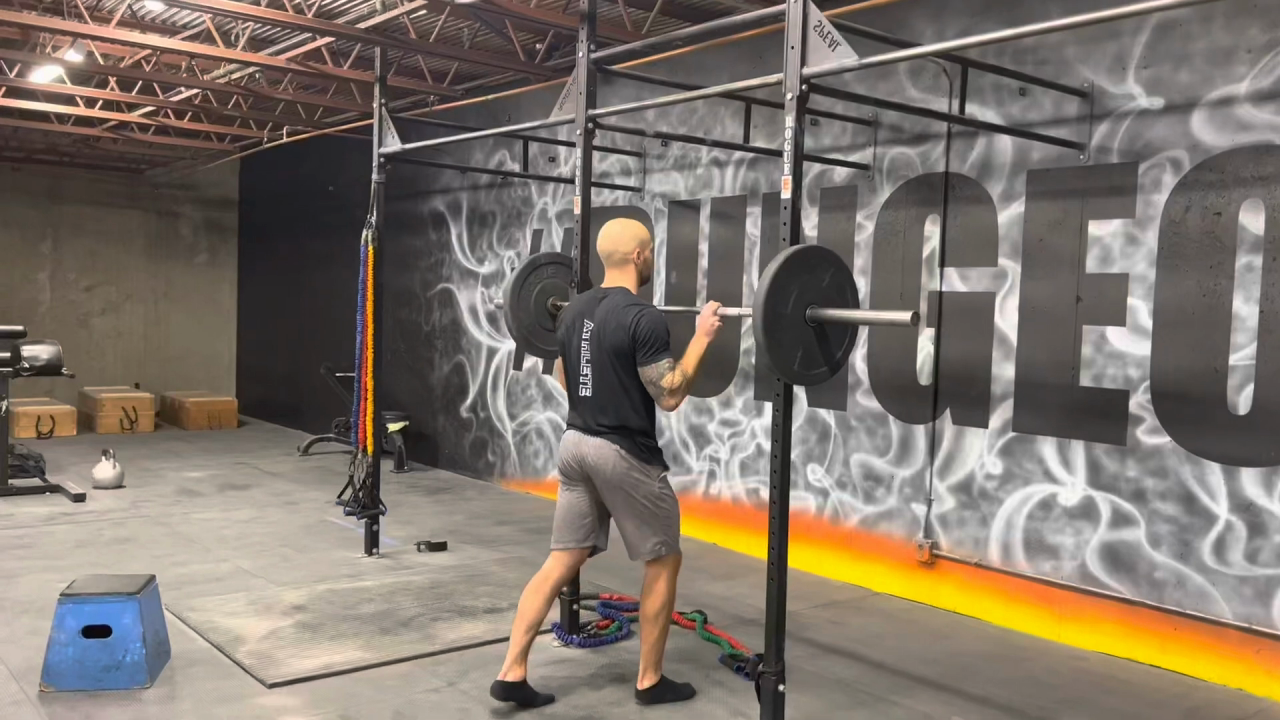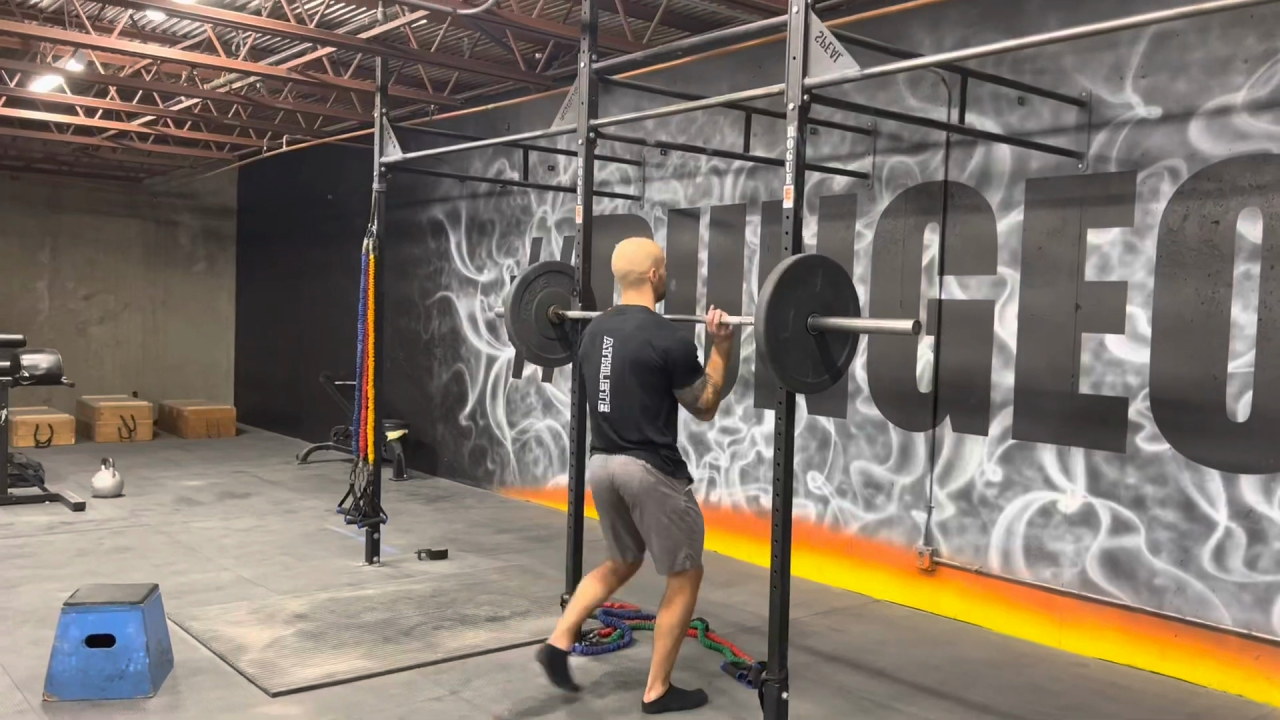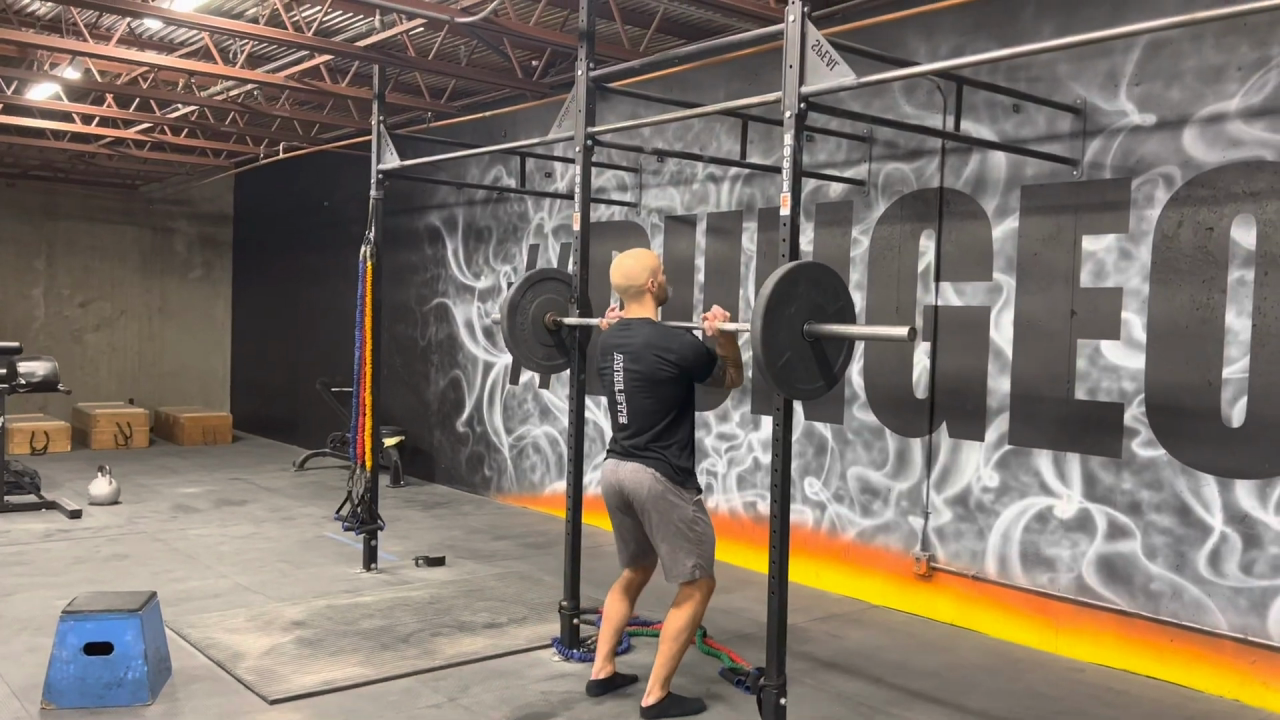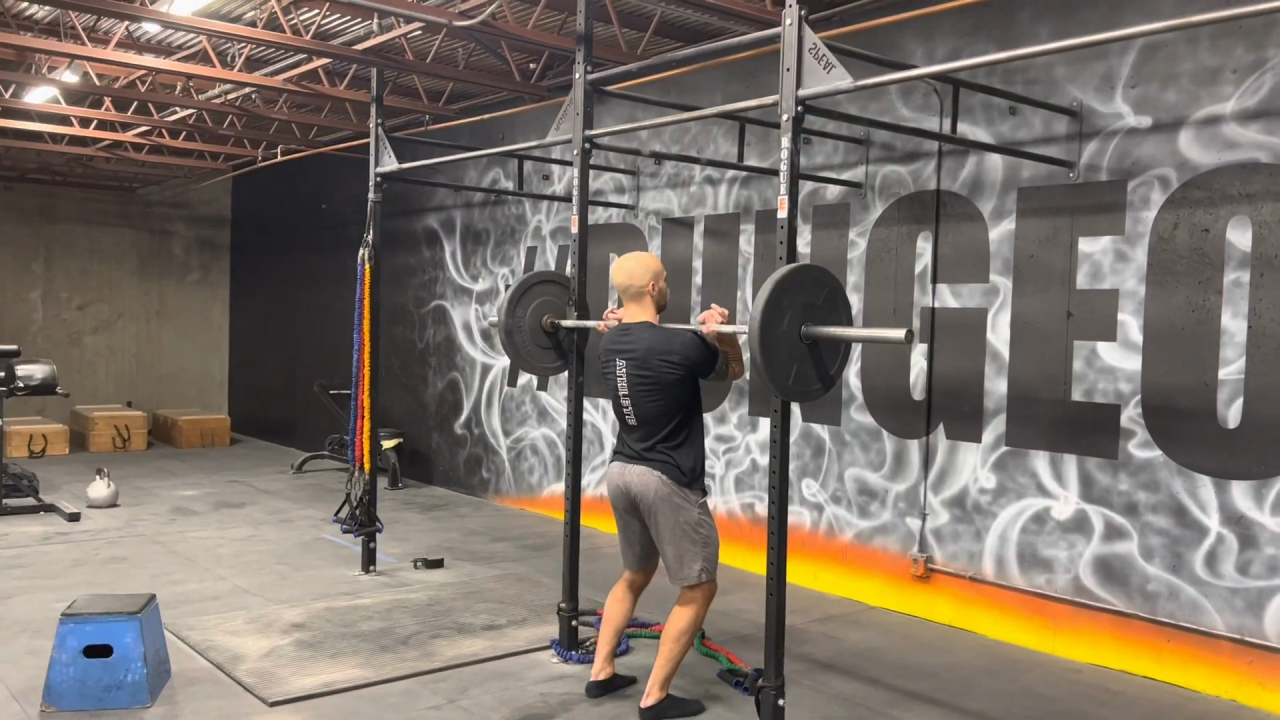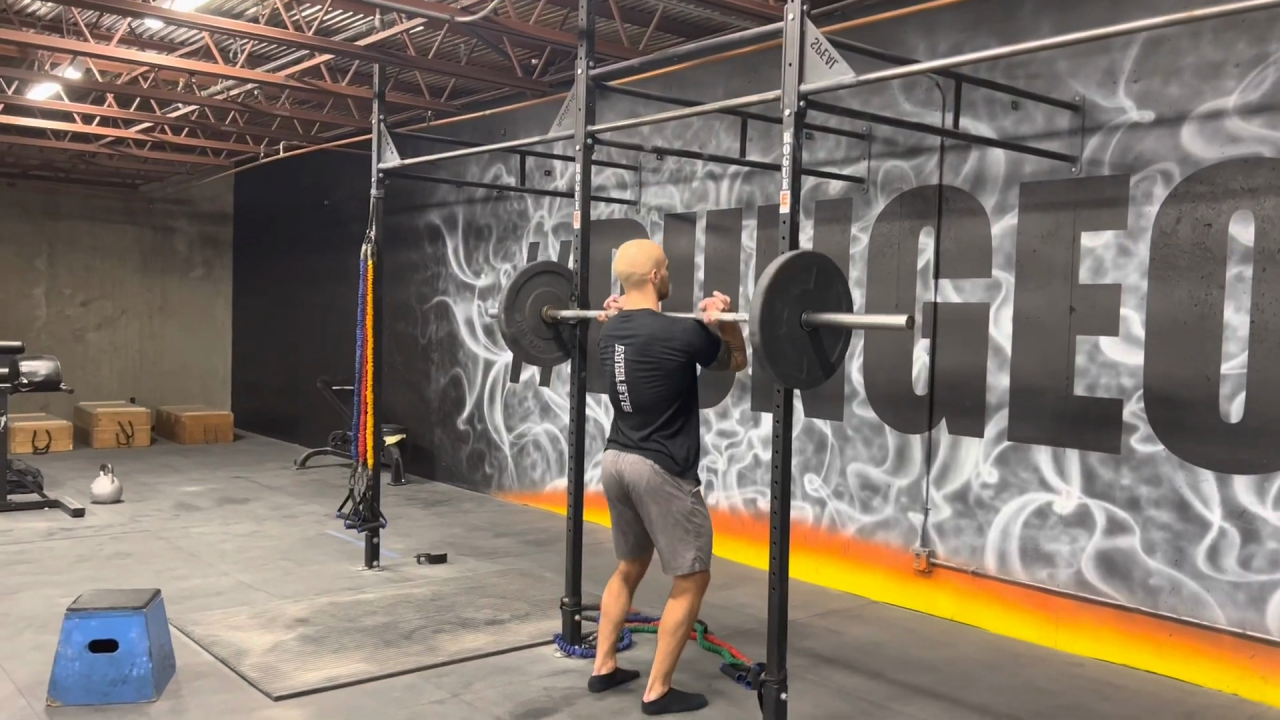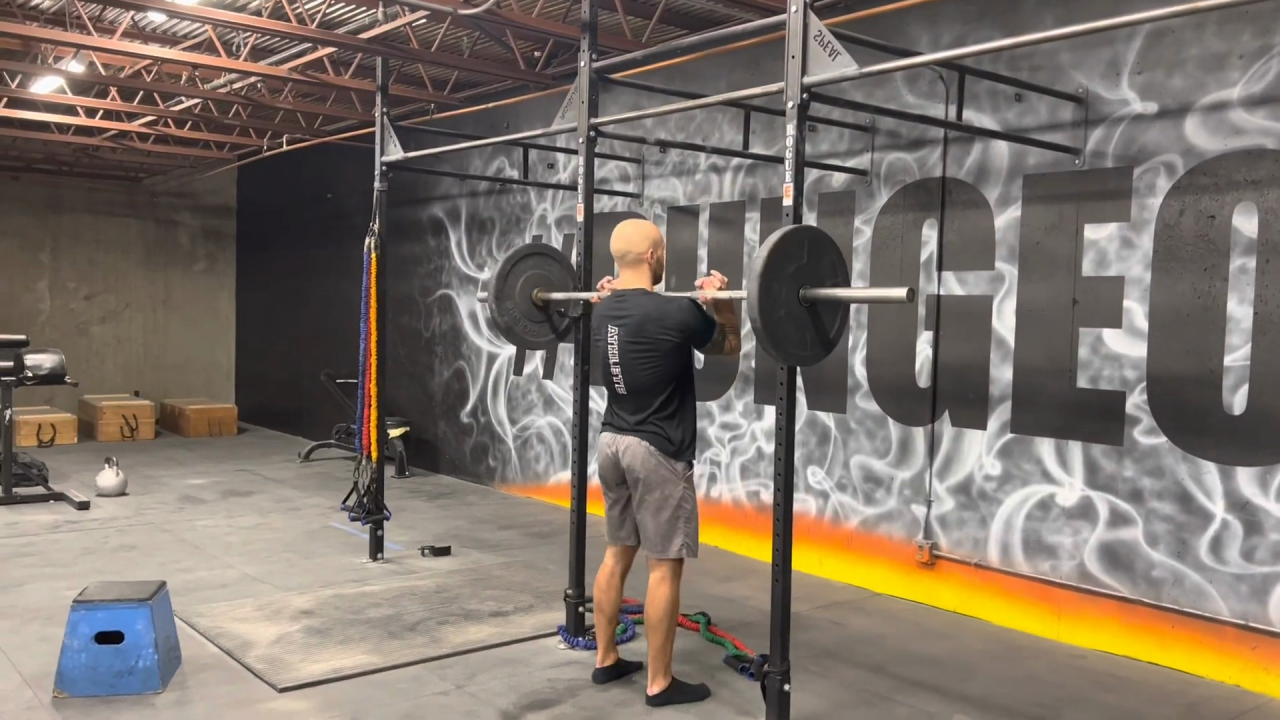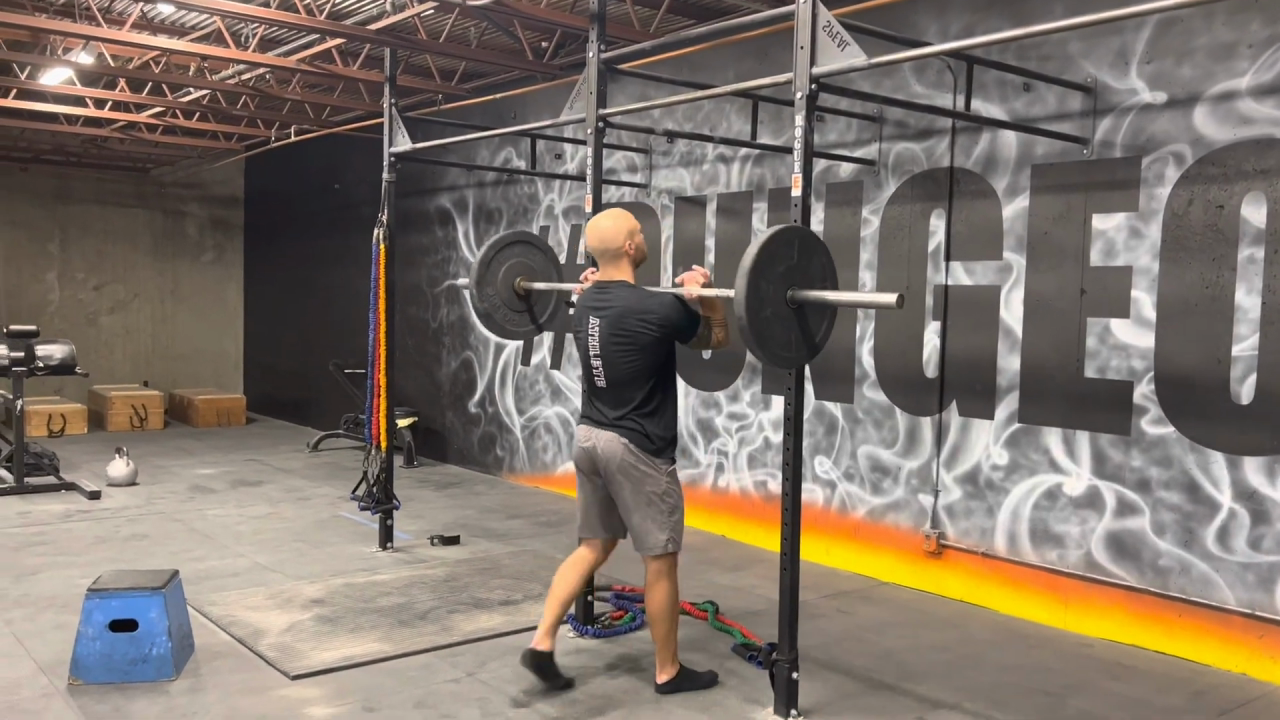
dt=0.4s
person 1, frame 1
left shoulder: (574, 309)
right shoulder: (643, 318)
right elbow: (670, 396)
right wrist: (703, 337)
left hip: (575, 445)
right hip: (624, 454)
left knee: (561, 562)
right knee: (663, 563)
left ankle: (512, 673)
right ankle: (650, 679)
person 1, frame 2
left shoulder: (595, 328)
right shoulder: (668, 337)
right elbow: (705, 407)
right wrist: (720, 347)
left hip: (602, 464)
right hip: (651, 470)
left knee: (620, 563)
right knee: (685, 576)
left ankle: (560, 641)
right ankle: (658, 690)
person 1, frame 3
left shoulder: (609, 340)
right shoulder: (677, 344)
right elbow: (733, 379)
right wrist: (723, 337)
left hip: (614, 470)
right hip: (660, 479)
left knee: (634, 572)
right knee: (696, 585)
left ankle: (602, 671)
person 1, frame 4
left shoulder: (610, 343)
right shoulder: (680, 345)
right elbow: (734, 370)
right wrist: (720, 333)
left hip: (621, 472)
right hip: (667, 481)
left knee: (635, 575)
right knee: (698, 589)
left ankle: (601, 672)
person 1, frame 5
left shoulder: (611, 330)
right shoulder: (680, 332)
right elbow: (736, 361)
right wrist: (723, 322)
left hip: (616, 460)
right hip: (660, 470)
left knee: (628, 568)
right knee: (690, 580)
left ankle: (603, 668)
person 1, frame 6
left shoulder: (602, 311)
right shoulder: (675, 312)
right elbow: (730, 345)
right wrist: (719, 301)
left hip: (611, 442)
right hip: (656, 452)
left knee: (617, 555)
right knee: (664, 566)
left ankle: (607, 660)
right ankle: (660, 683)
person 1, frame 7
left shoulder: (586, 303)
right shoulder: (658, 308)
right elbow: (718, 338)
right wrist: (706, 297)
left hip: (590, 437)
right hip: (637, 448)
left knee: (592, 547)
right knee: (661, 561)
left ankle: (541, 645)
right ankle: (669, 672)
